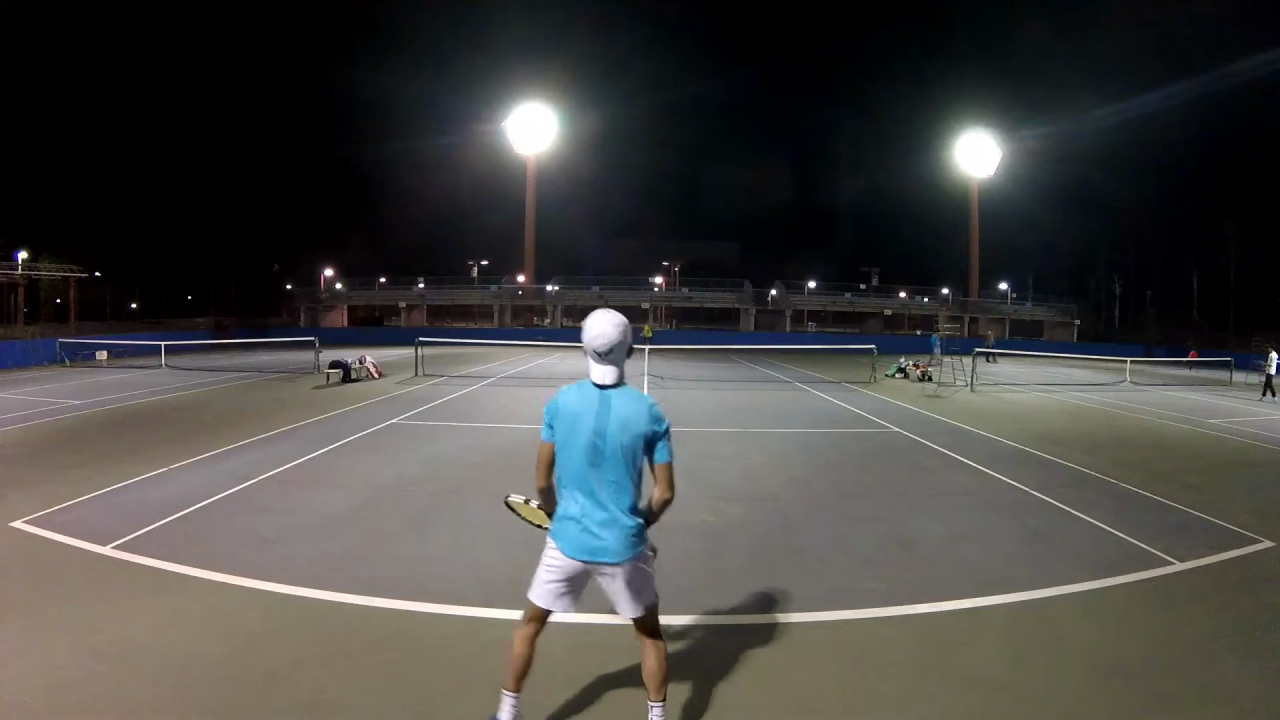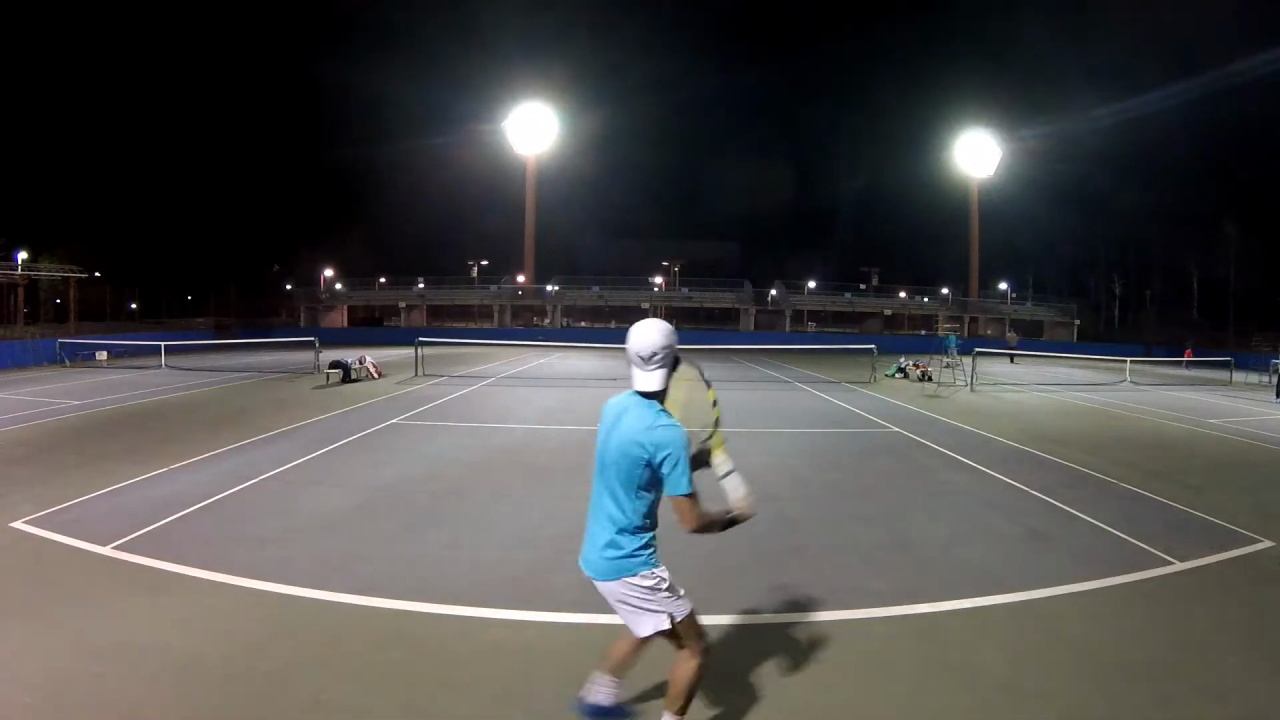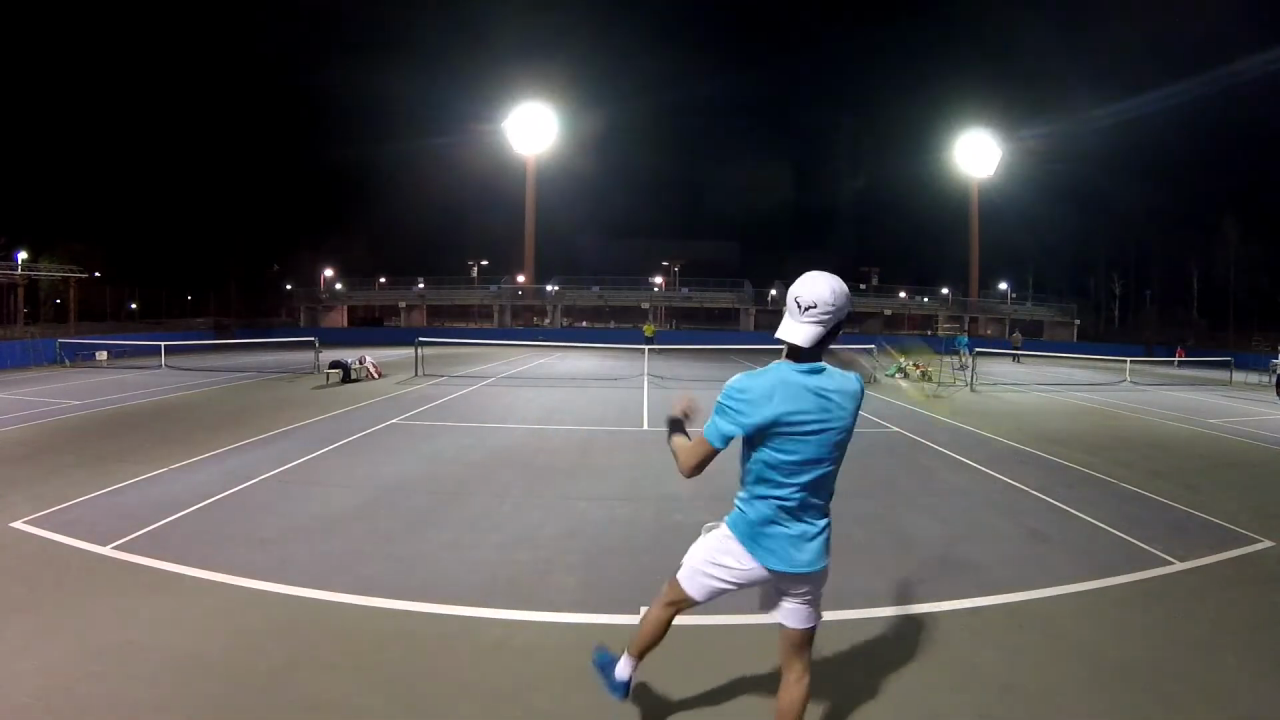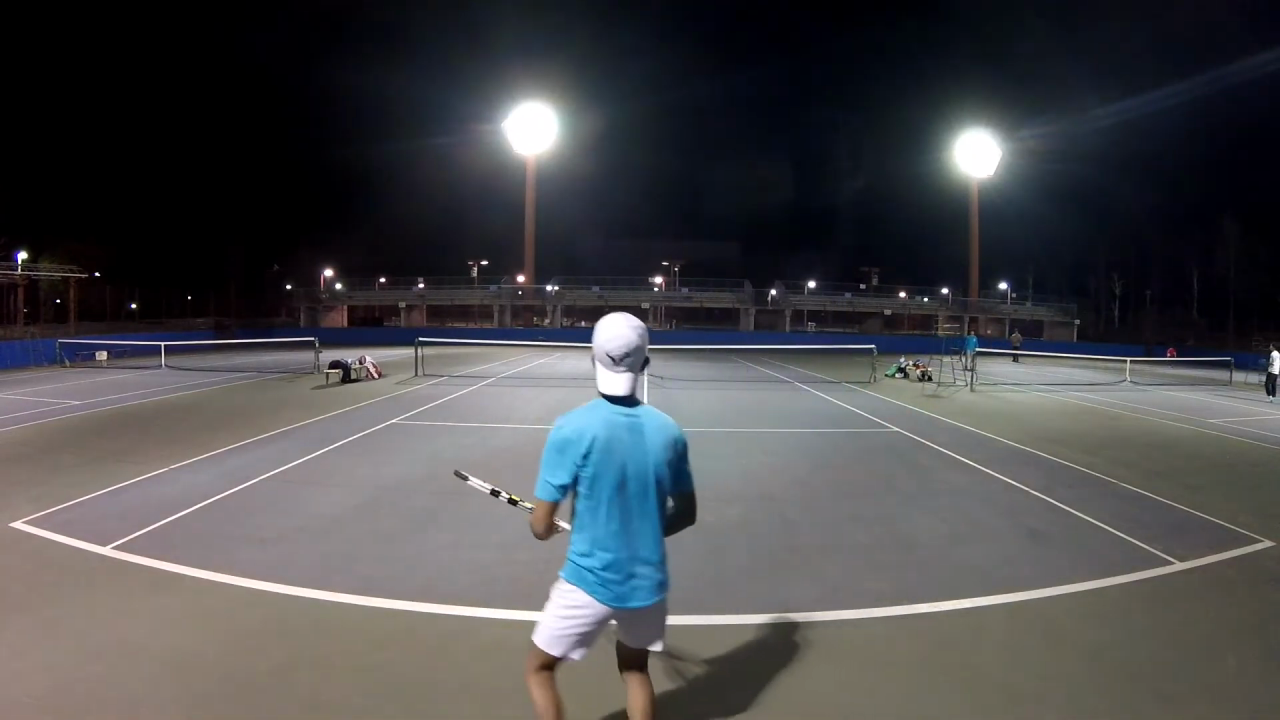
dt=1s
person 1, frame 1
left shoulder: (560, 404)
right shoulder: (649, 412)
left elbow: (543, 483)
right elbow: (664, 493)
left hip: (568, 541)
right hip: (624, 547)
left knee: (530, 624)
right knee: (649, 635)
person 1, frame 2
left shoulder: (615, 407)
right shoulder: (665, 433)
right elbow: (692, 523)
left wrist: (690, 463)
right wrist: (736, 518)
left hip: (597, 558)
right hip: (629, 569)
left knee: (645, 629)
right knee: (694, 648)
person 1, frame 3
left shoulder: (747, 388)
right shoulder: (849, 388)
left elbow: (689, 464)
left wrist: (677, 423)
left hip: (746, 543)
right hip: (806, 559)
left knee: (669, 598)
right knee: (797, 665)
left ankle: (622, 671)
person 1, frame 4
left shoulder: (572, 429)
right shoulder: (668, 431)
left elbow: (540, 525)
right elbow: (685, 515)
left wrist: (545, 530)
left hip: (588, 583)
right hip: (647, 585)
left knee: (538, 671)
right knee: (634, 669)
